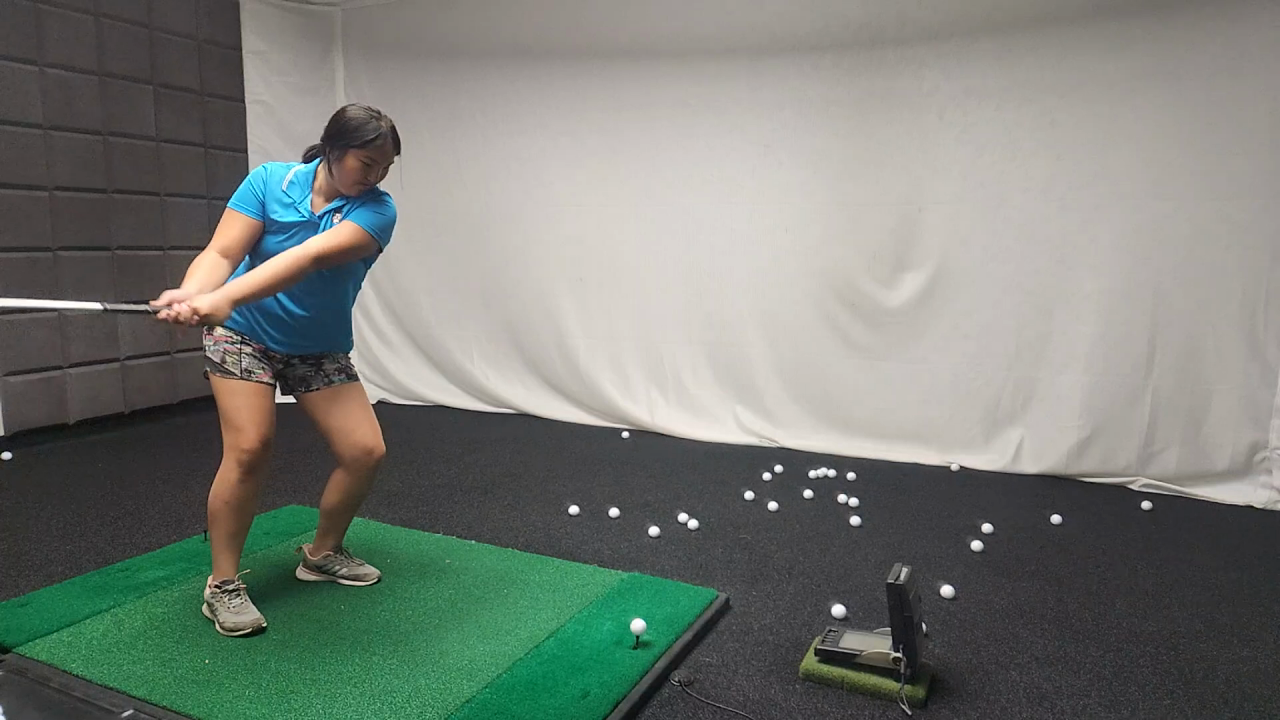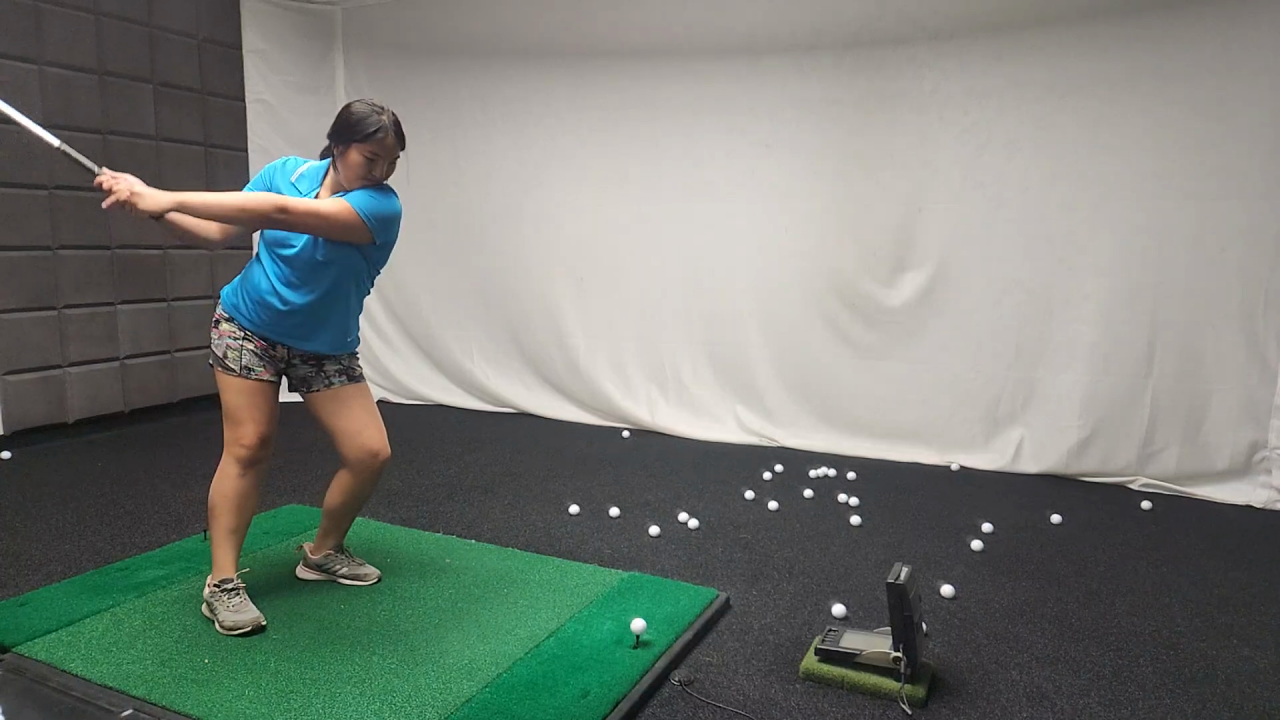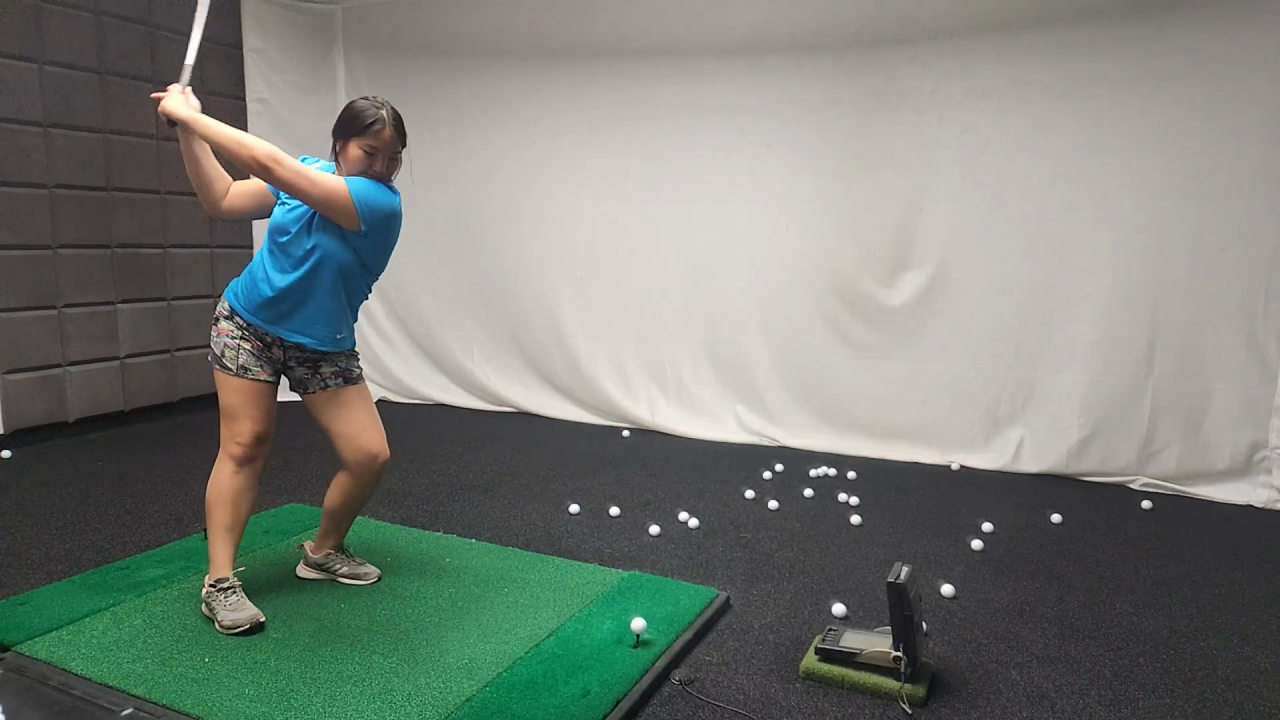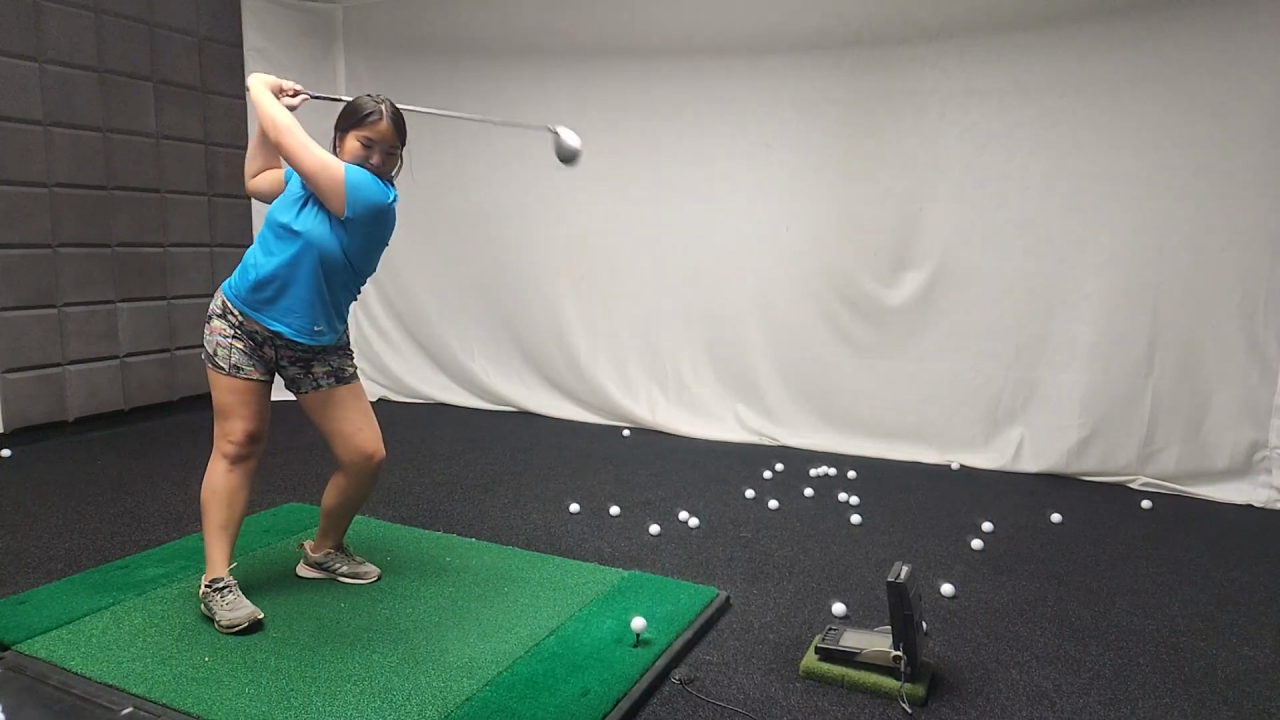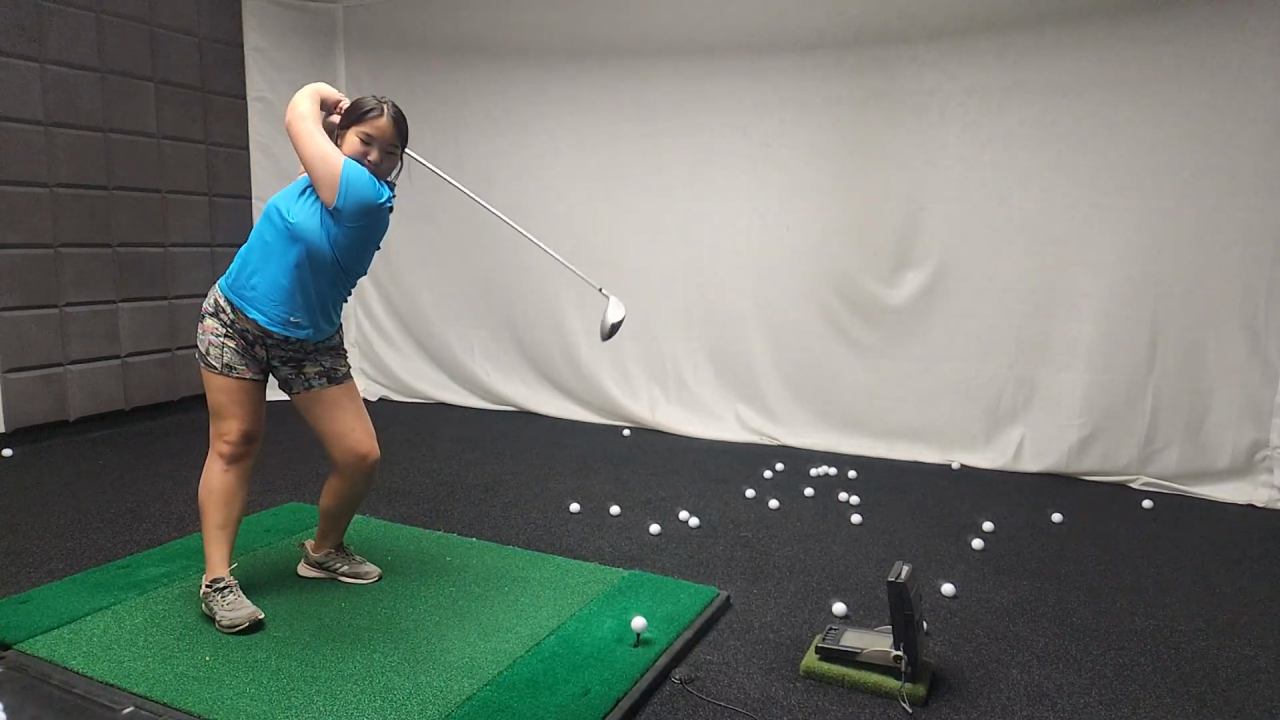
dt=1s
person 1, frame 1
left shoulder: (378, 211)
right shoulder: (269, 180)
left elbow: (310, 258)
right elbow: (222, 252)
left wrist: (223, 298)
right wrist: (190, 292)
left hip: (321, 349)
right hip: (244, 333)
left knee: (365, 451)
right knee: (248, 449)
left ankle: (322, 553)
right ankle: (222, 584)
person 1, frame 2
left shoulder: (382, 207)
right shoulder: (288, 170)
left elbow: (278, 211)
right elbow: (216, 230)
left wrist: (166, 198)
right wrist: (153, 204)
left hip: (326, 346)
right hip: (248, 326)
left knee: (370, 453)
right knee: (248, 447)
left ankle: (323, 552)
right ankle: (222, 583)
person 1, frame 3
left shoulder: (382, 204)
right shoulder: (307, 172)
left elbow: (270, 162)
right elbow: (221, 200)
left wrist: (188, 113)
right wrist: (188, 130)
left hip: (324, 347)
right hip: (247, 324)
left knee: (369, 455)
right knee: (245, 445)
left ankle: (323, 551)
right ankle: (219, 581)
person 1, frame 4
left shoulder: (374, 199)
right shoulder: (310, 174)
left elbow: (282, 131)
right elbow: (256, 180)
left wrist: (260, 88)
right wrist: (272, 102)
left hip: (317, 343)
right hip: (241, 320)
left knee: (365, 455)
right knee: (238, 443)
left ankle: (323, 551)
right ankle: (216, 580)
person 1, frame 5
left shoulder: (369, 198)
right shoulder: (325, 176)
left elbow: (298, 116)
left wrist: (319, 95)
right wrist: (335, 114)
left hip: (310, 341)
right hip: (234, 318)
left knee: (360, 456)
right knee: (234, 443)
left ankle: (324, 551)
right ankle: (217, 580)
